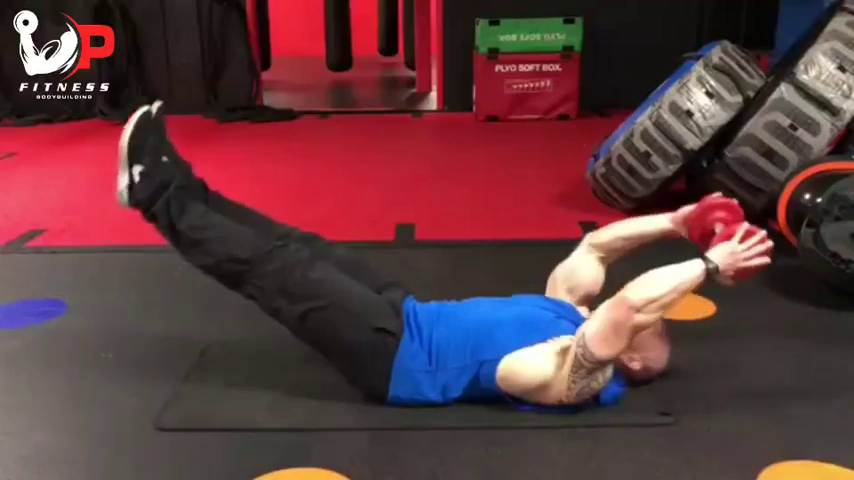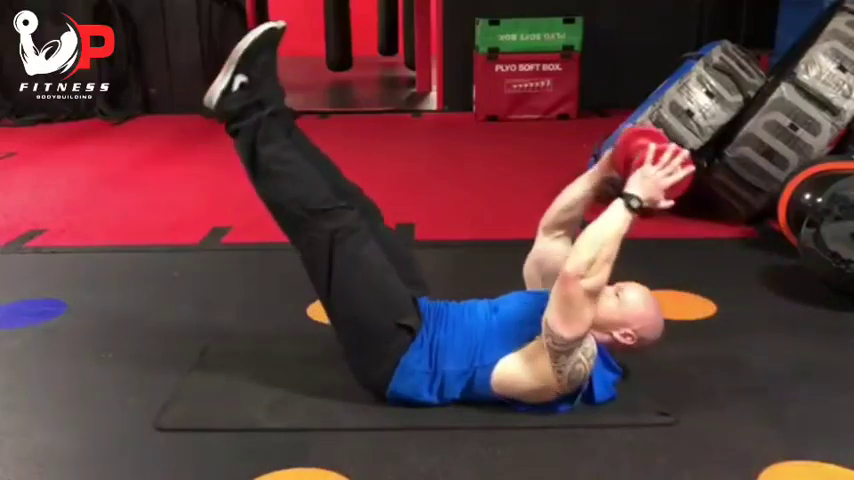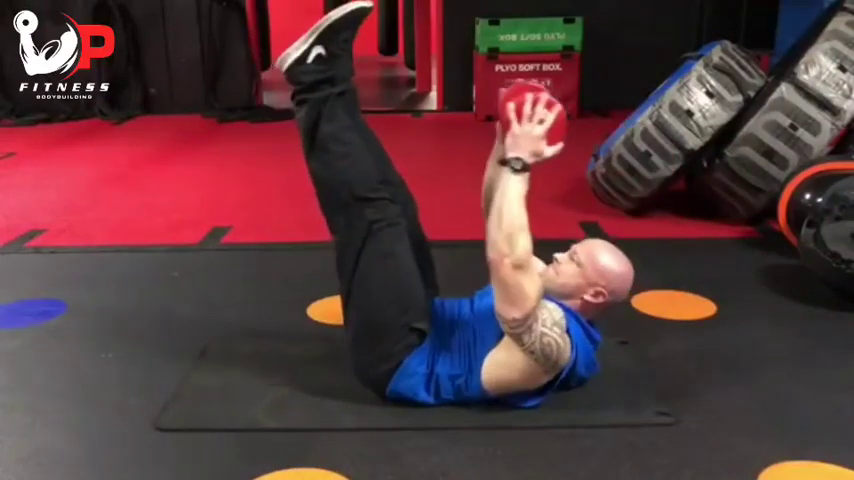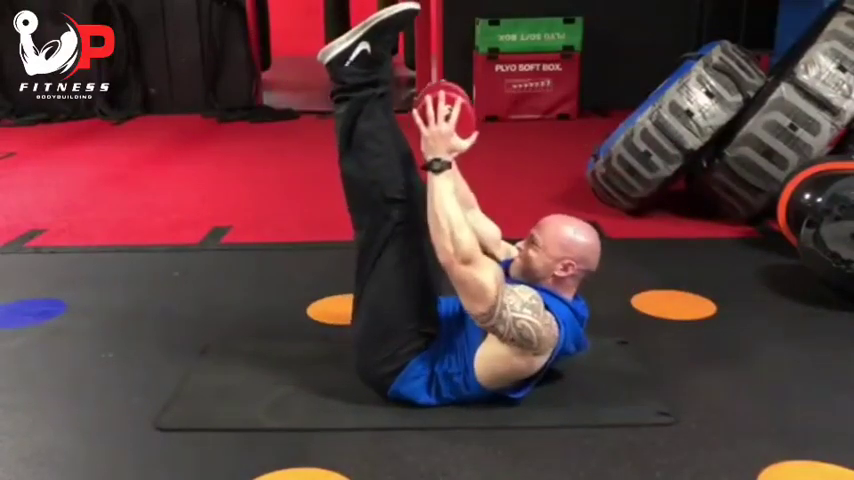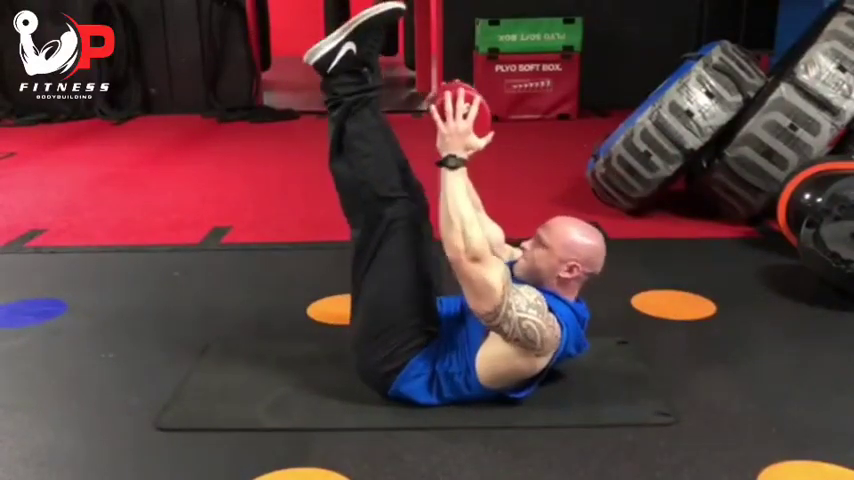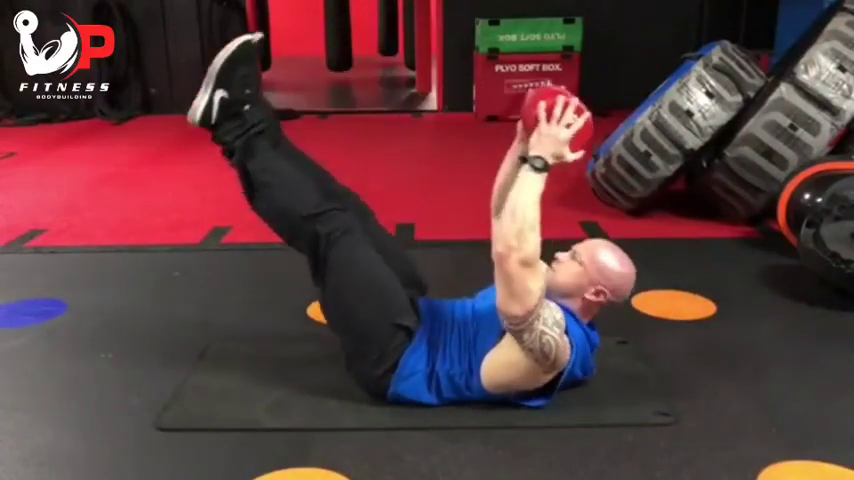
dt=0.5s
person 1, frame 1
left shoulder: (584, 379)
right shoulder: (572, 315)
left elbow: (631, 304)
right elbow: (595, 246)
left wrist: (708, 264)
right wrist: (677, 222)
left hip: (397, 361)
right hip: (407, 319)
left knee: (286, 271)
right knee: (302, 252)
left ankle: (165, 199)
right ankle: (174, 192)
person 1, frame 2
left shoulder: (574, 364)
right shoulder: (558, 309)
left elbow: (579, 276)
right elbow: (553, 229)
left wrist: (632, 200)
right wrist: (607, 170)
left hip: (400, 357)
right hip: (423, 318)
left knee: (336, 227)
right knee: (353, 213)
left ankle: (255, 119)
right ankle: (260, 112)
person 1, frame 3
left shoulder: (551, 339)
right shoulder: (550, 295)
left elbow: (507, 260)
right elbow: (506, 232)
left wrist: (515, 162)
right wrist: (508, 149)
left hip: (399, 362)
right hip: (425, 329)
left knee: (373, 213)
right knee: (391, 204)
left ankle: (321, 84)
right ankle: (325, 80)
person 1, frame 4
left shoulder: (536, 324)
right shoulder: (533, 279)
left elbow: (458, 257)
right elbow: (473, 222)
left wrist: (438, 163)
right wrist: (446, 154)
left hip: (400, 363)
right hip: (427, 333)
left knee: (394, 214)
right knee: (409, 205)
left ankle: (362, 88)
person 1, frame 5
left shoulder: (539, 325)
right shoulder: (542, 286)
left elbow: (466, 254)
right elbow: (478, 228)
left wrist: (453, 159)
right wrist: (456, 149)
left hip: (401, 362)
right hip: (431, 330)
left knee: (389, 212)
right knee: (404, 205)
left ankle: (350, 89)
person 1, frame 6
left shoulder: (552, 344)
right shoulder: (554, 304)
left elbow: (513, 254)
right elbow: (503, 219)
left wrist: (536, 162)
right wrist: (525, 145)
left hip: (396, 361)
right hip: (420, 325)
left knee: (331, 230)
right knee: (347, 214)
left ankle: (241, 131)
right ankle: (245, 122)
